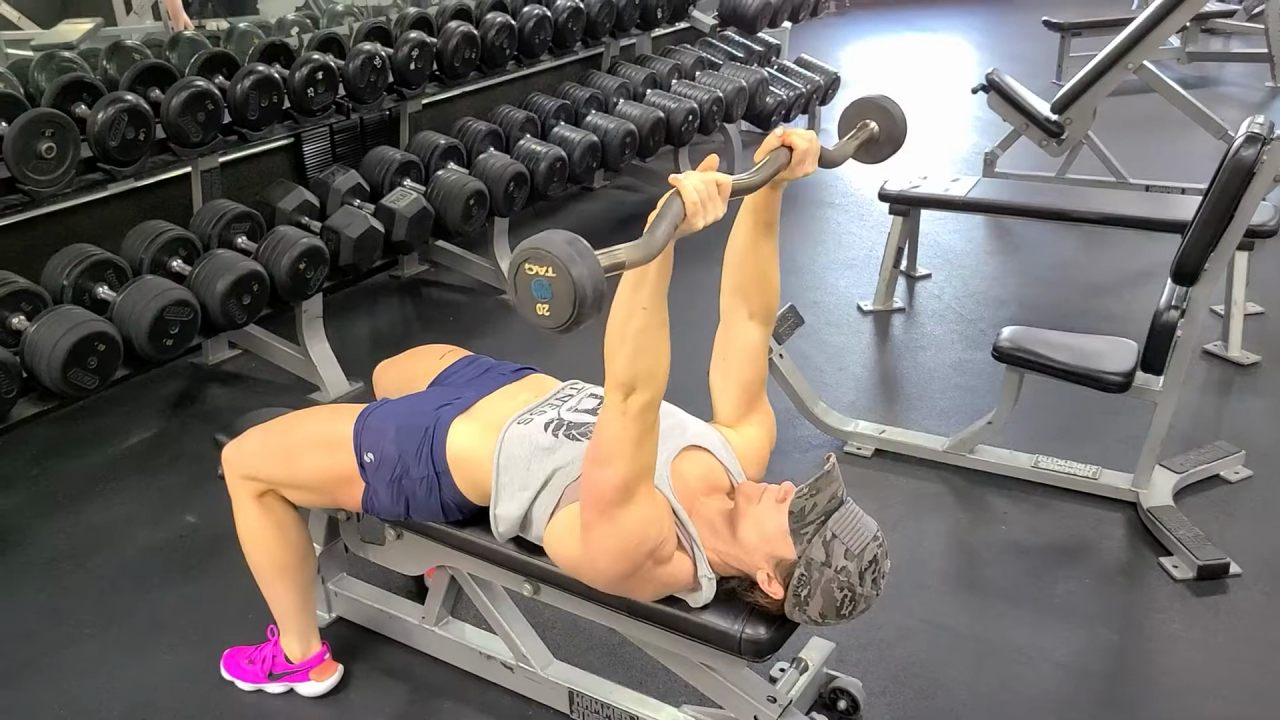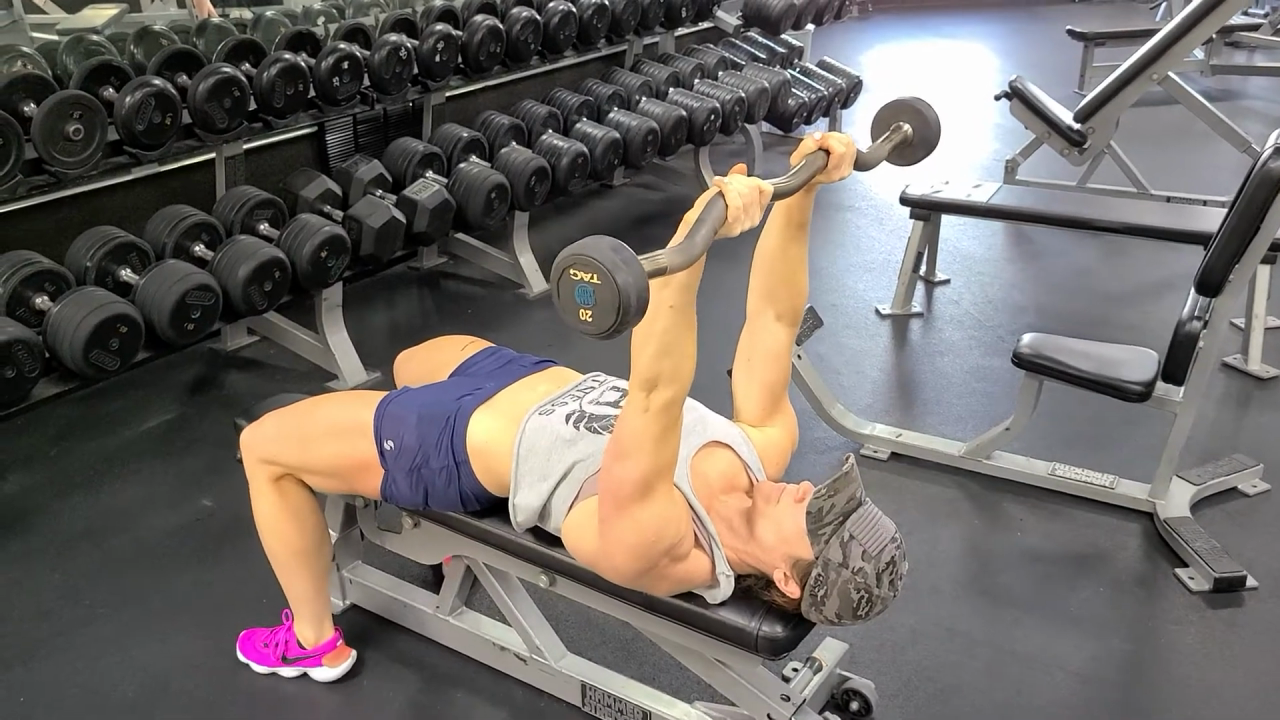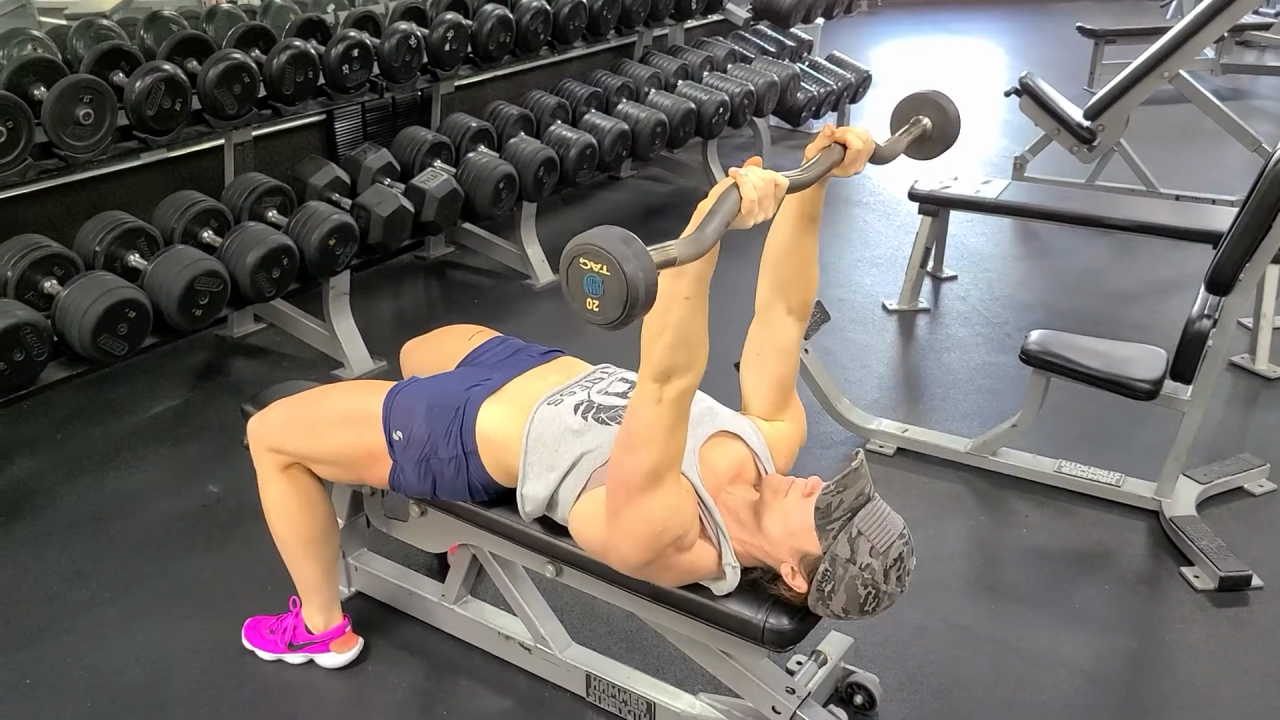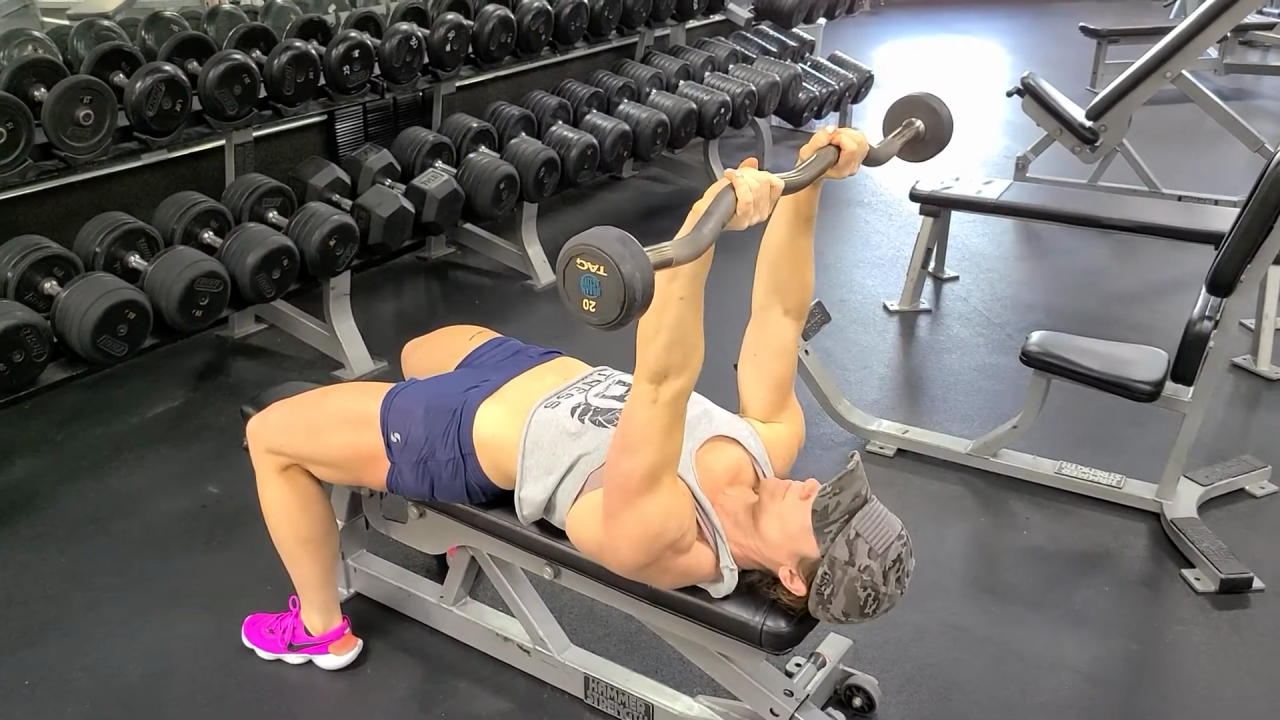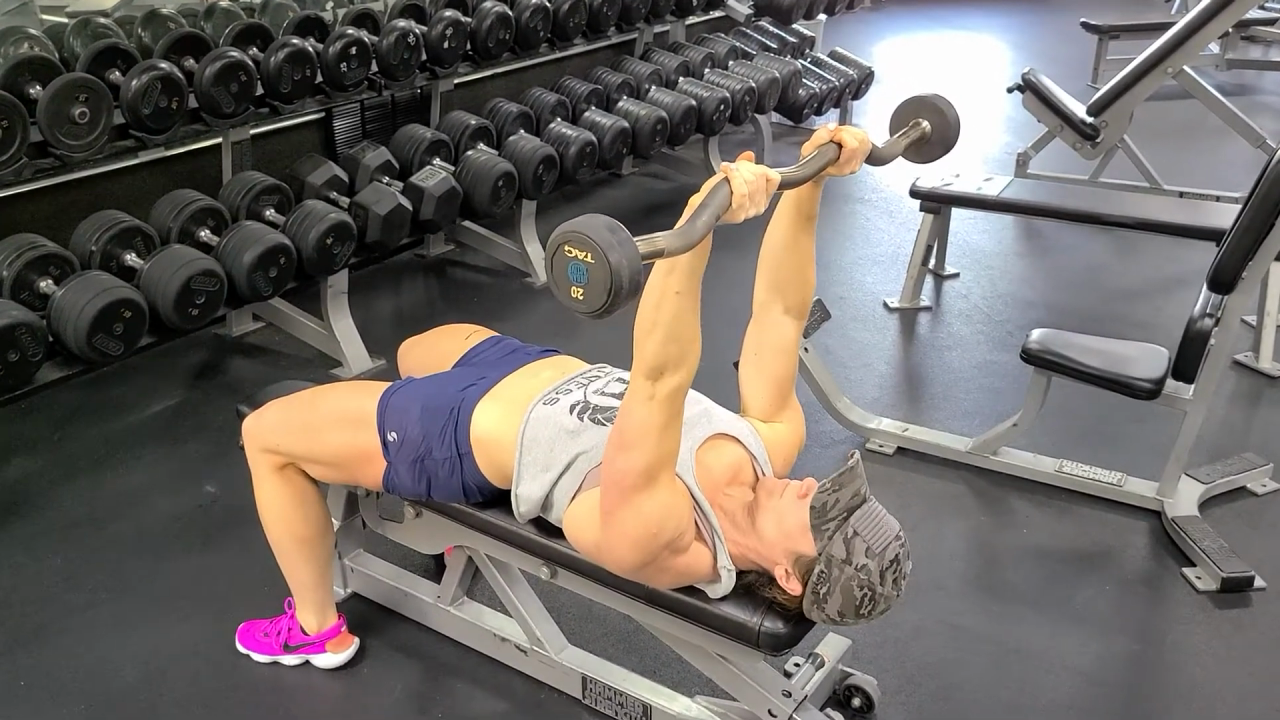
dt=1s
person 1, frame 1
left shoulder: (645, 550)
right shoulder: (742, 455)
left elbow: (631, 398)
right elbow: (746, 320)
left wrist: (664, 232)
right wrist: (768, 185)
left hip: (441, 456)
left knee: (244, 460)
right knee: (388, 376)
left ankle: (300, 655)
person 1, frame 2
left shoulder: (660, 545)
right shoulder: (764, 452)
left elbow: (655, 394)
right elbow: (773, 321)
left wrist: (697, 233)
right wrist: (802, 188)
left hip: (462, 443)
left knee: (263, 442)
right knee: (410, 364)
left ankle: (314, 641)
person 1, frame 3
left shoulder: (670, 536)
right shoulder: (773, 443)
left elbow: (666, 384)
right elbow: (782, 314)
left wrist: (711, 226)
right wrist: (811, 182)
left knee: (271, 432)
right knee: (417, 353)
left ankle: (322, 628)
person 1, frame 4
left shoulder: (665, 536)
right shoulder: (770, 446)
left elbow: (661, 383)
right elbow: (778, 314)
left wrist: (705, 226)
right wrist: (805, 181)
left hip: (469, 436)
left knee: (268, 434)
right knee: (418, 353)
left ankle: (321, 629)
person 1, frame 5
left shoulder: (662, 535)
right shoulder: (772, 446)
left elbow: (659, 380)
right elbow: (780, 313)
right wrist: (808, 181)
left knee: (264, 432)
right knee: (414, 352)
left ankle: (317, 628)
